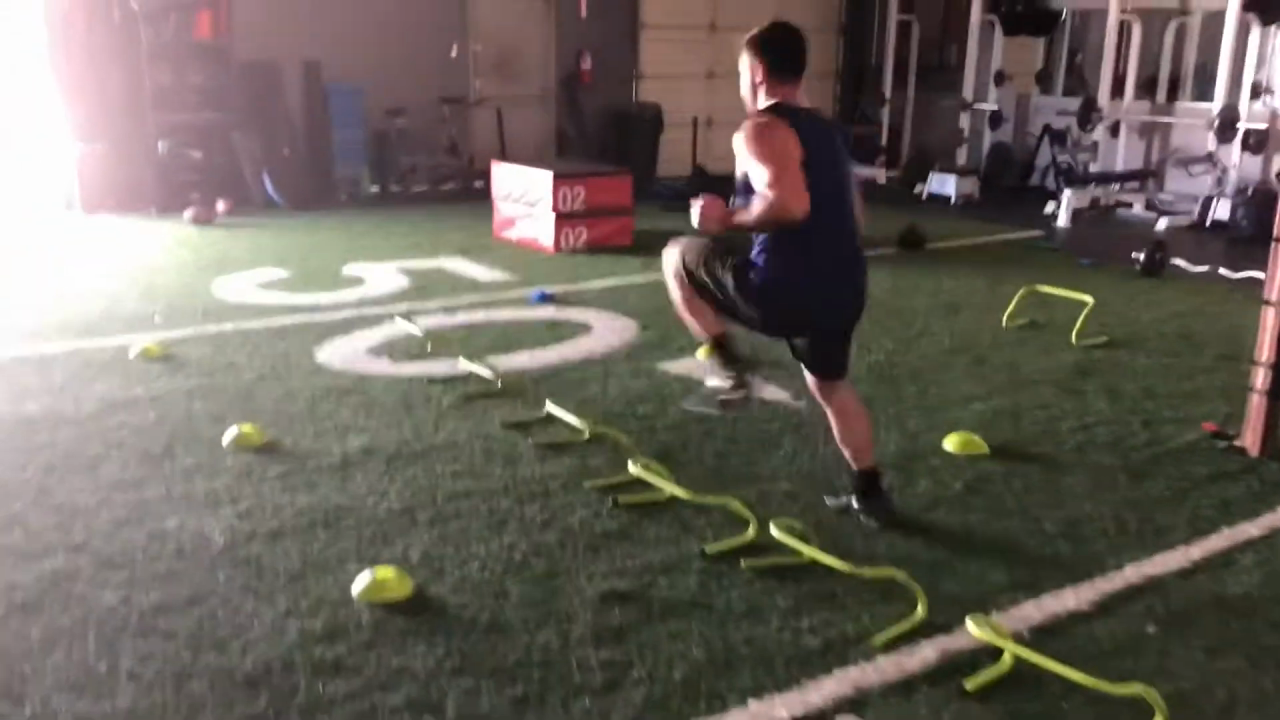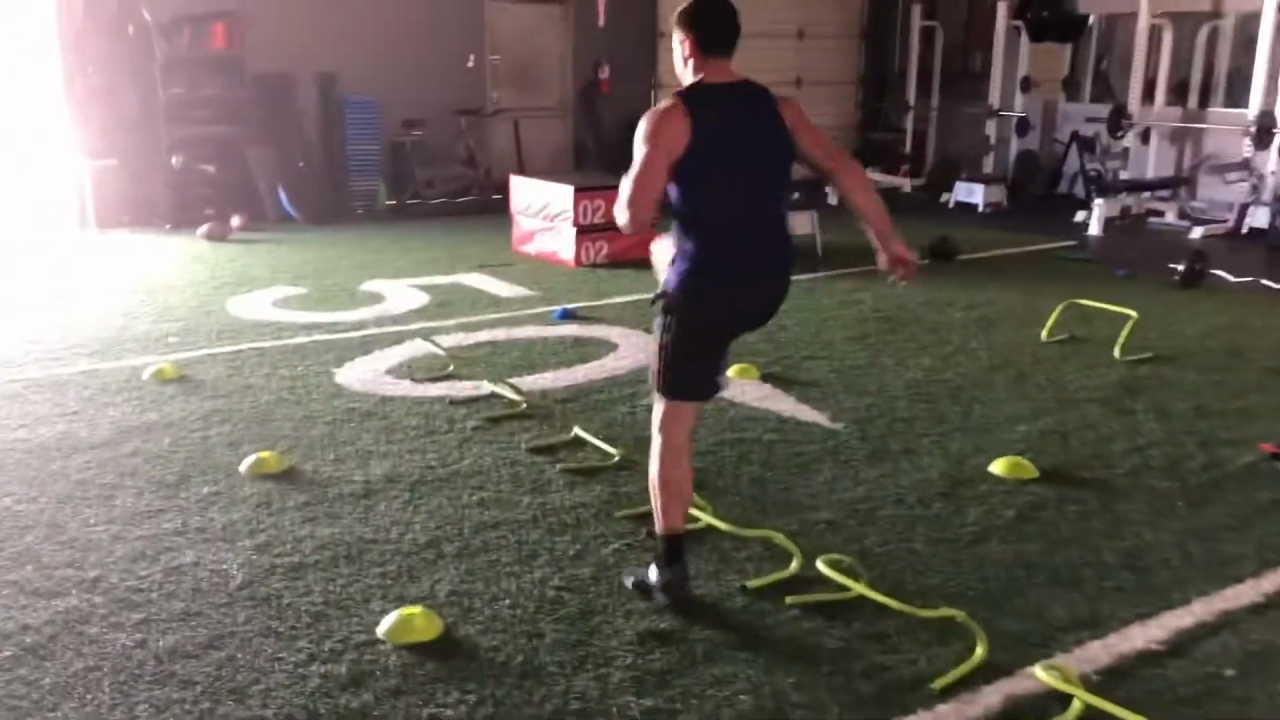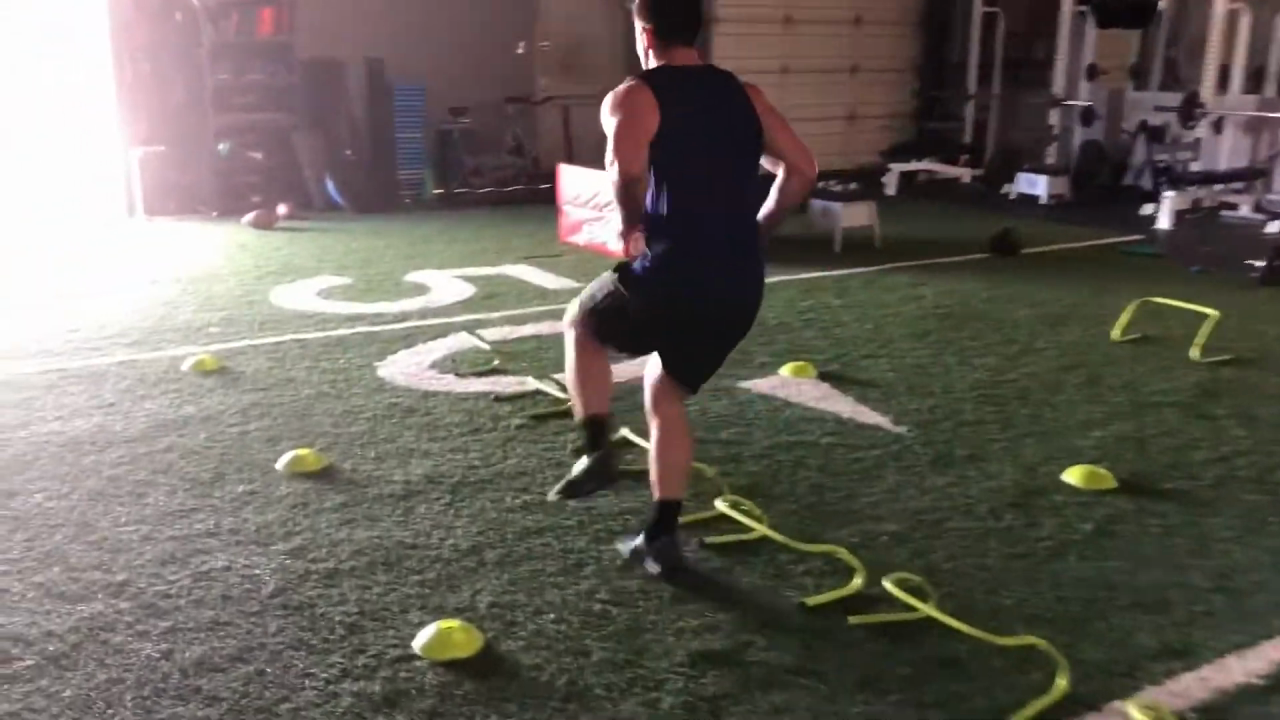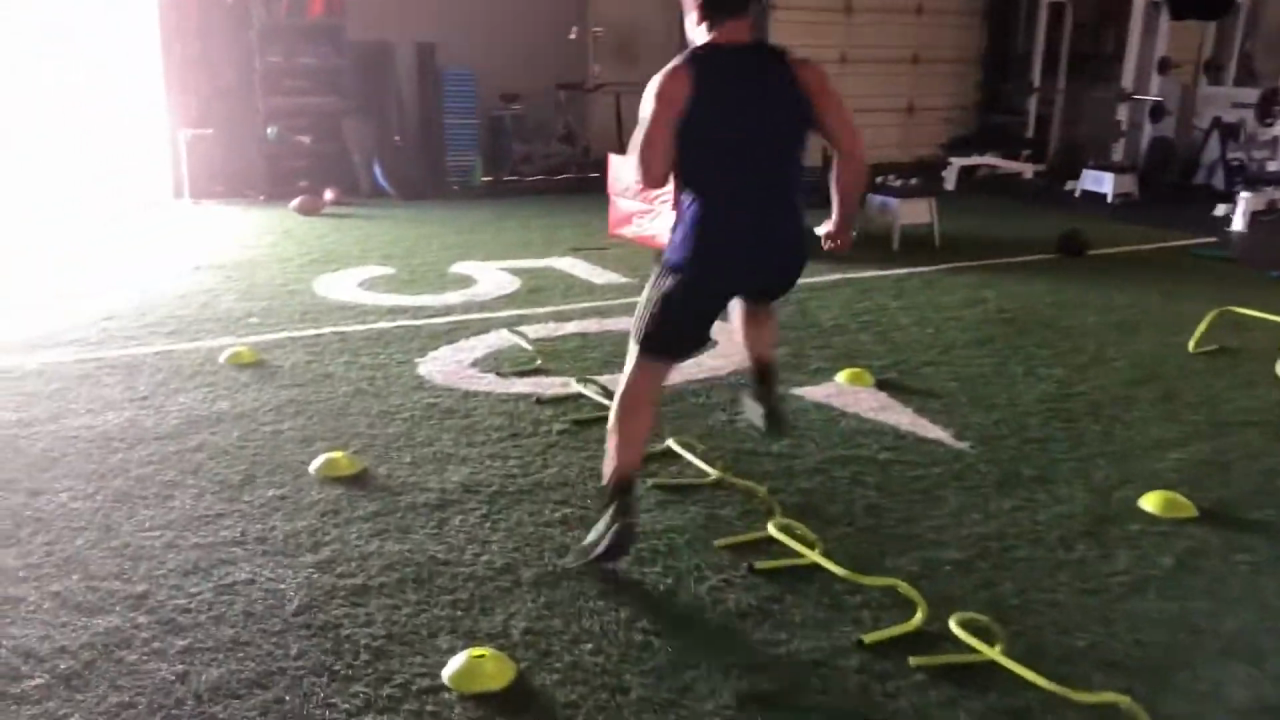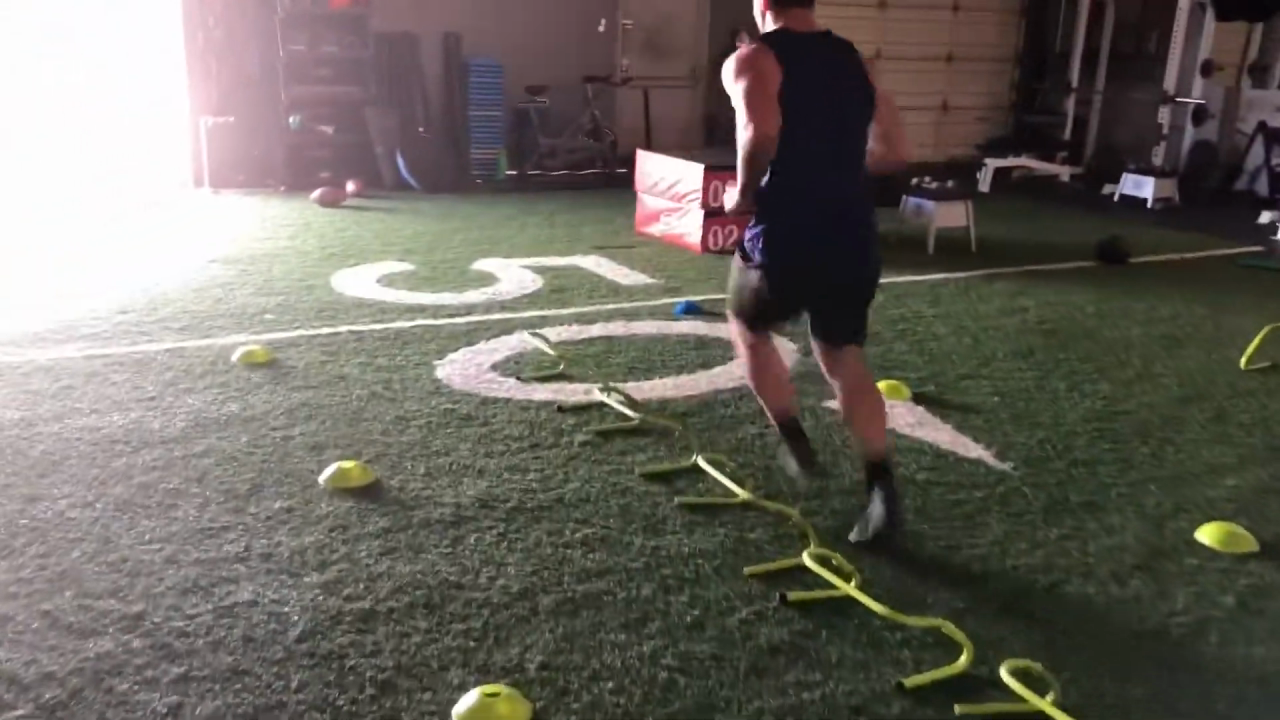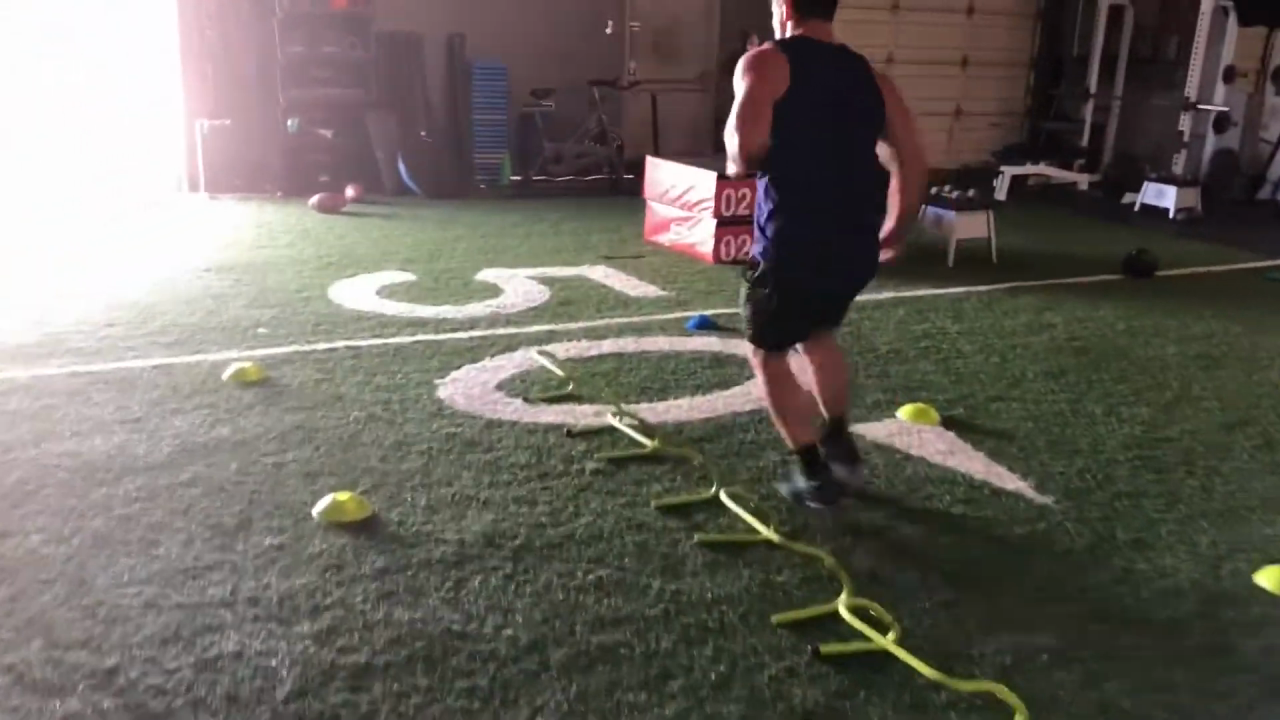
dt=0.3s
person 1, frame 1
left shoulder: (761, 131)
right shoulder: (828, 133)
left elbow: (790, 202)
left wrist: (729, 214)
left hip: (783, 291)
right hip: (845, 292)
left knee: (681, 258)
right knee: (832, 386)
left ankle: (729, 363)
right ankle: (868, 491)
person 1, frame 2
left shoulder: (668, 118)
right shoulder: (780, 109)
left elbow: (634, 215)
right elbow: (844, 171)
left wrist: (626, 201)
right wrist: (886, 241)
left hip: (709, 288)
right hip: (769, 286)
left knee: (672, 423)
left ankle: (669, 566)
right ankle: (708, 381)
person 1, frame 3
left shoulder: (632, 99)
right shoulder: (744, 95)
left elbow: (629, 174)
right elbow: (801, 170)
left wrist: (635, 229)
left hip: (673, 279)
right hip: (741, 289)
left knee: (584, 324)
right knee: (665, 395)
left ankle: (597, 454)
right ankle: (662, 535)
person 1, frame 4
left shoulder: (675, 79)
right shoulder: (799, 74)
left elbow: (649, 173)
right elbow: (851, 151)
right wrist: (842, 221)
left hip: (705, 251)
right hip: (782, 255)
left knee: (641, 378)
left ankle: (619, 515)
right ankle: (764, 390)
person 1, frame 5
left shoulder: (753, 61)
right shoulder: (853, 62)
left elbow: (761, 130)
right elbow: (890, 154)
left wrist: (745, 189)
left hip: (785, 246)
right hip: (853, 246)
left knee: (747, 325)
right knee: (846, 365)
left ankle: (796, 441)
right ankle: (882, 489)
person 1, frame 6
left shoulder: (765, 64)
right shoulder: (869, 76)
left elbow: (746, 144)
right elbow: (911, 162)
left wrist: (740, 163)
right wrist: (895, 227)
left hip: (794, 246)
right hip: (855, 250)
left knee: (768, 356)
right knee: (819, 338)
left ankle: (813, 472)
right ankle: (839, 448)
